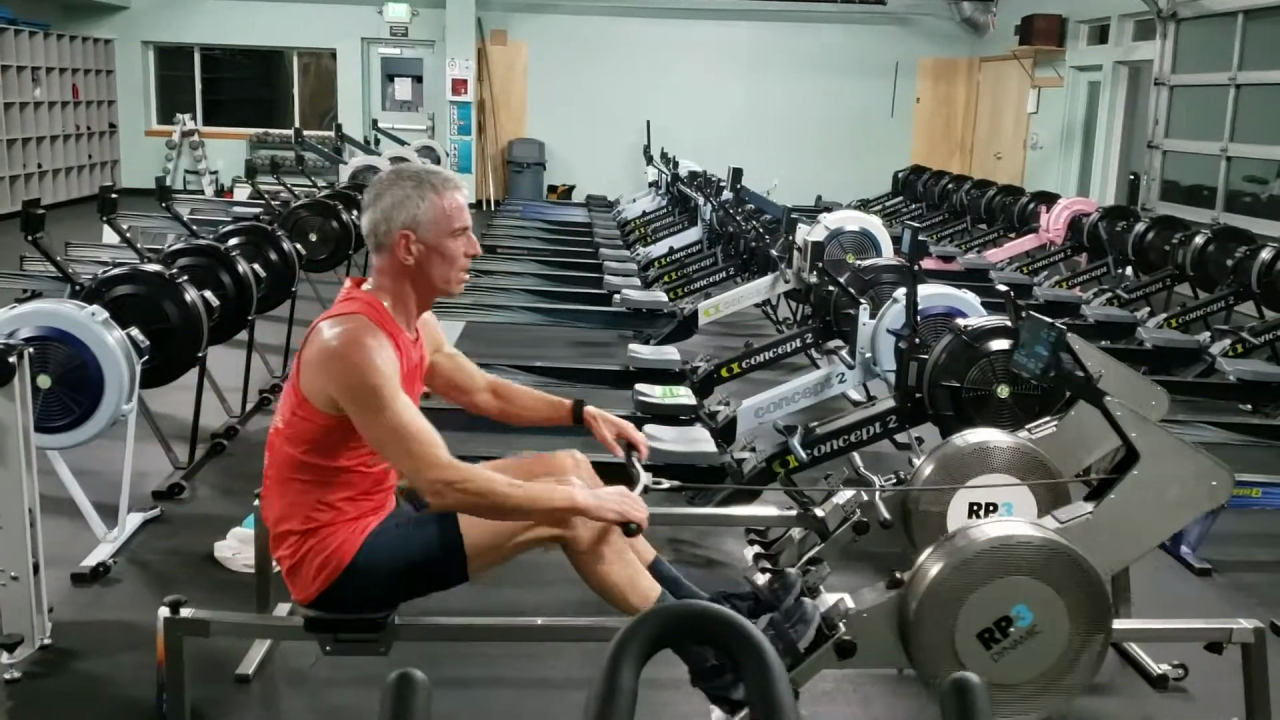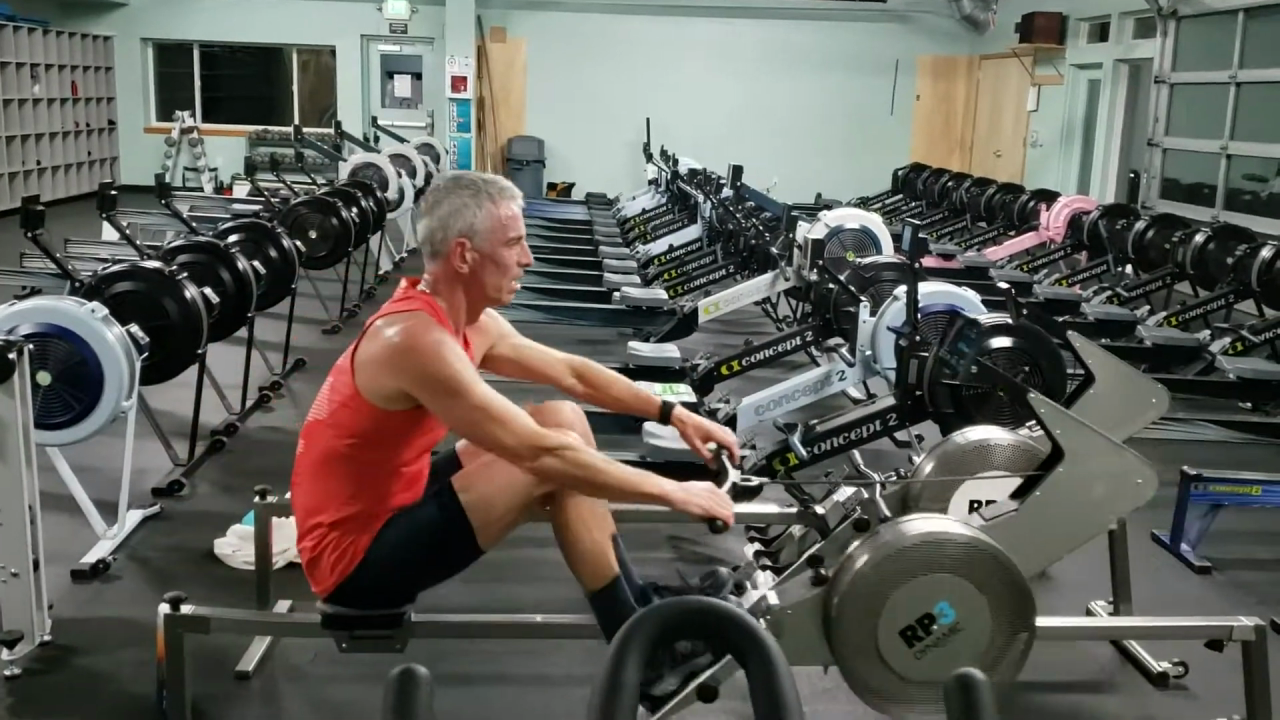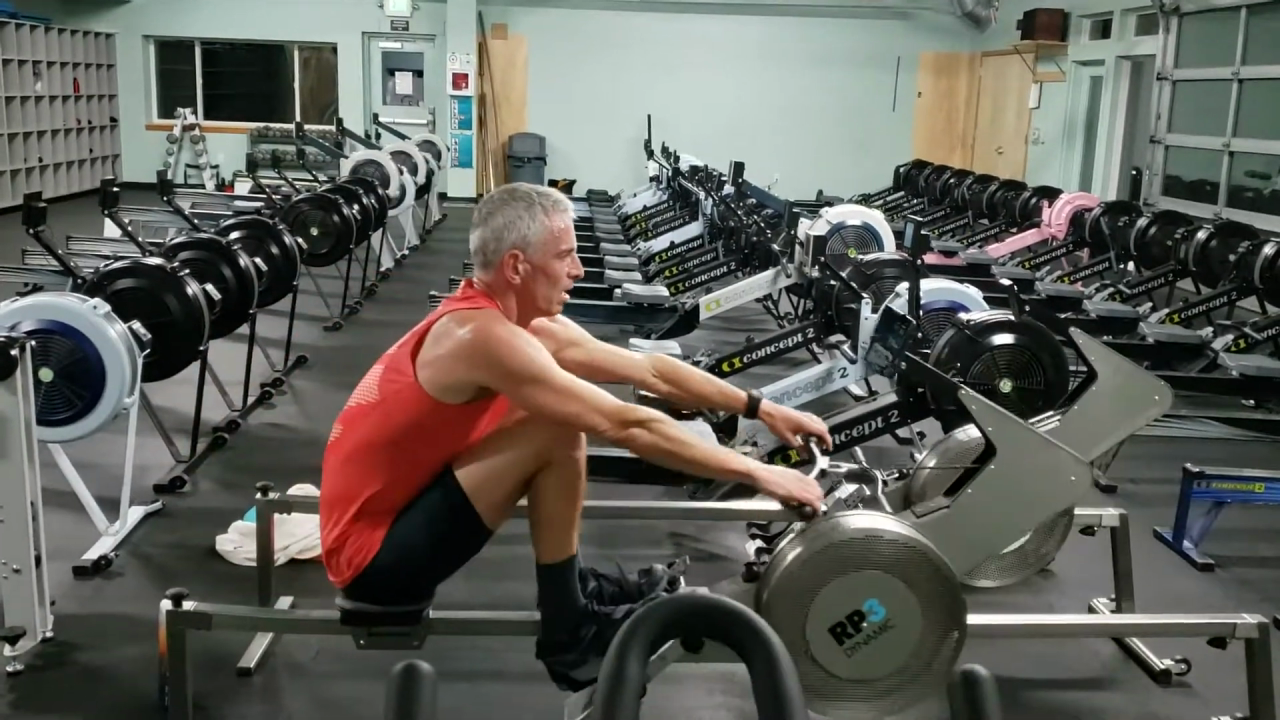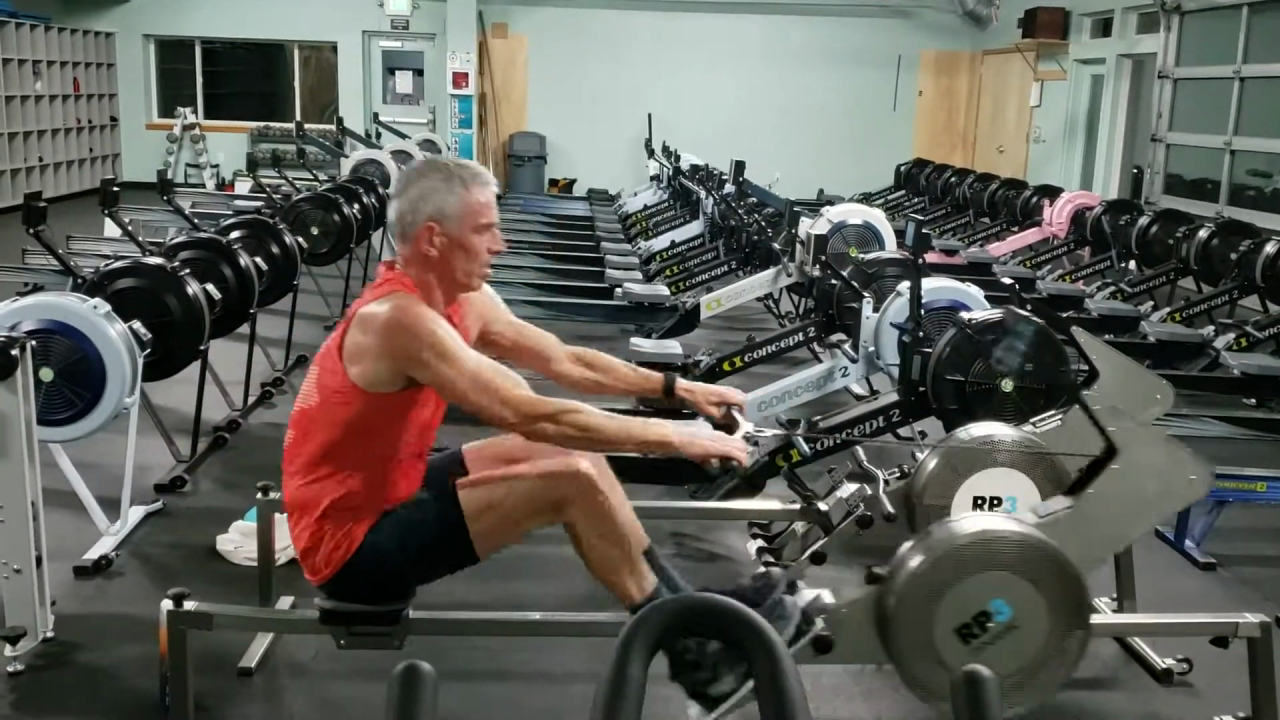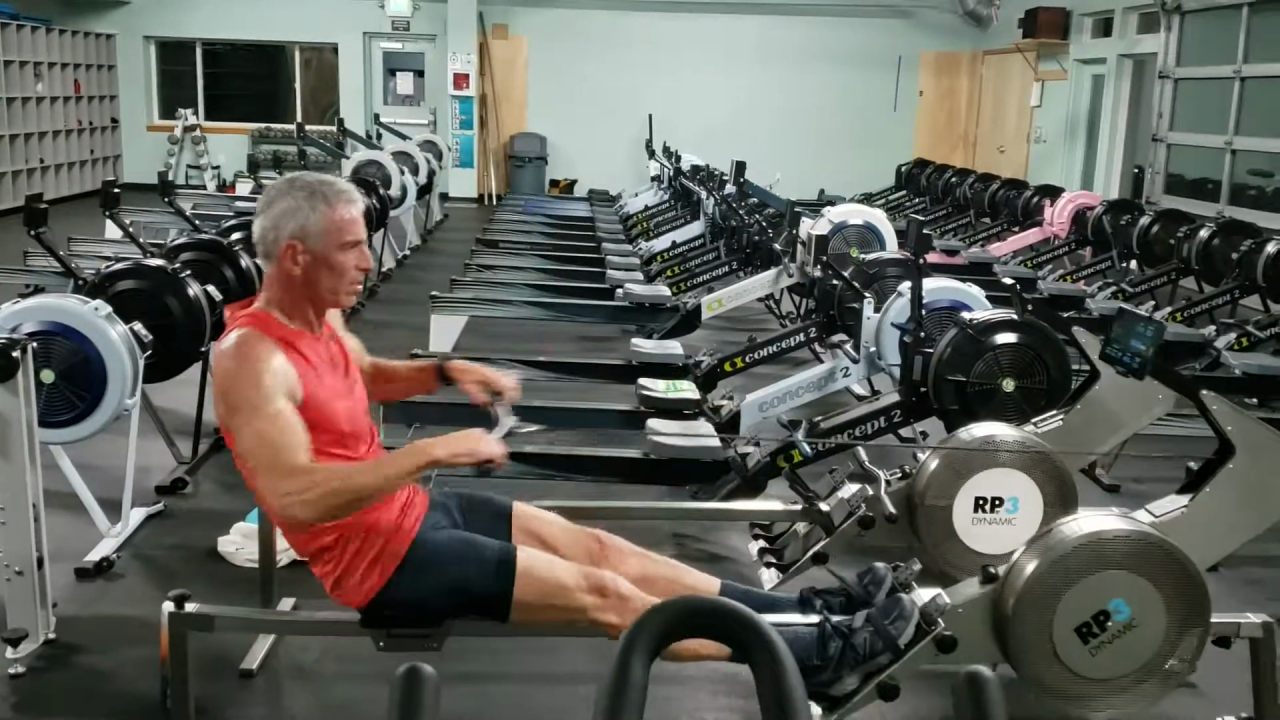
dt=0.4s
person 1, frame 1
left shoulder: (408, 318)
right shoulder: (353, 342)
left elbow: (485, 390)
right elbow: (443, 485)
left wrist: (582, 413)
right wrist: (587, 501)
left hip: (371, 516)
right hip: (336, 557)
left knee: (566, 466)
right knee: (564, 510)
right ankle: (712, 659)
person 1, frame 2
left shoulder: (467, 317)
right shoulder: (417, 340)
left elbow: (572, 371)
right elbow: (541, 455)
left wrist: (676, 415)
right wrist: (672, 492)
left hip: (386, 509)
right hip: (354, 556)
left knee: (563, 419)
right knee: (554, 458)
left ankle: (636, 602)
person 1, frame 3
left shoulder: (526, 321)
right shoulder: (484, 337)
left elbow: (651, 371)
right elbow: (628, 427)
left wrist: (763, 408)
right wrist: (759, 473)
left hip: (402, 505)
right hip: (375, 553)
left knee: (579, 410)
right knee: (562, 425)
left ankle: (575, 592)
right ankle: (569, 634)
person 1, frame 4
left shoulder: (464, 296)
right shoulder: (401, 319)
left elbow: (565, 359)
right elbow: (538, 417)
left wrist: (678, 388)
right wrist: (678, 437)
left hip: (386, 499)
right hip: (351, 546)
left knee: (567, 451)
right knee: (574, 477)
right ankle: (691, 652)
person 1, frame 5
left shoulder: (316, 314)
right shoulder: (249, 358)
right elbow: (299, 497)
left wrist: (447, 372)
right wrist: (433, 452)
left hip: (406, 513)
right hip: (379, 556)
left knee: (597, 550)
right knee: (599, 596)
left ankle: (805, 613)
right ankle: (816, 657)
